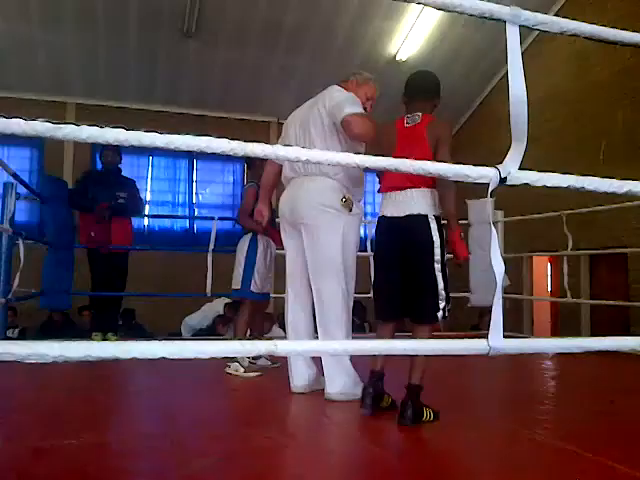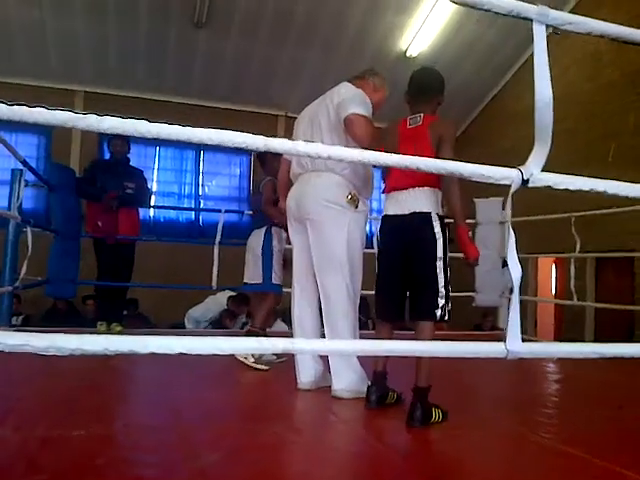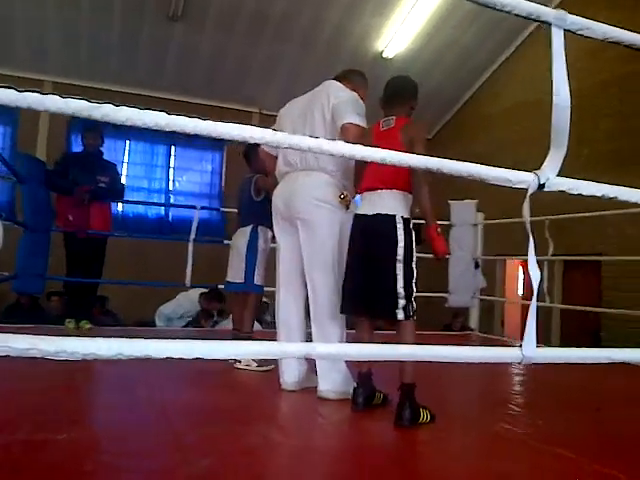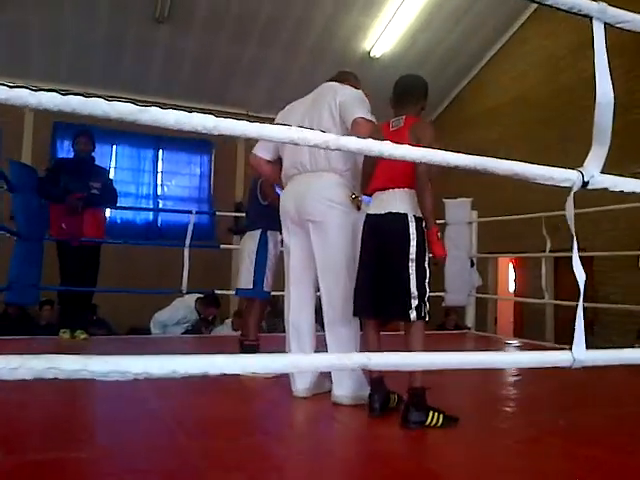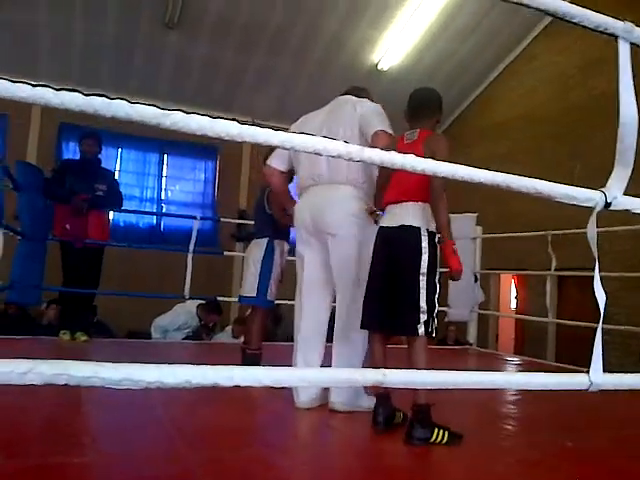
dt=0.4s
person 1, frame 1
left shoulder: (386, 132)
right shoulder: (439, 128)
left elbow: (382, 176)
right elbow: (444, 182)
right wrist: (455, 233)
left hip: (388, 220)
right hip: (421, 219)
left knee: (388, 311)
right knee: (425, 313)
left ankle: (374, 387)
right ankle: (412, 400)
person 1, frame 2
left shoulder: (391, 132)
right shoulder: (442, 128)
left elbow: (386, 179)
right elbow: (448, 181)
right wrist: (463, 233)
left hip: (392, 219)
right hip: (424, 218)
left knee: (387, 308)
right knee: (426, 312)
left ankle: (378, 386)
right ankle: (421, 401)
person 1, frame 3
left shoulder: (368, 134)
right shoulder: (414, 131)
left elbow: (357, 183)
right elbow: (418, 182)
right wrist: (433, 229)
left hip: (363, 217)
right hip: (392, 219)
left knee: (364, 308)
right knee: (403, 311)
left ankle: (364, 387)
right ankle: (407, 399)
person 1, frame 4
left shoulder: (378, 133)
right shoulder: (422, 129)
left elbow: (367, 185)
right elbow: (422, 181)
right wrist: (433, 233)
left hip: (374, 218)
right hip: (403, 218)
left knee: (372, 312)
right knee: (414, 313)
left ankle: (378, 392)
right ankle: (416, 403)
person 1, frame 5
left shoulder: (393, 147)
right shoulder: (436, 142)
left elbow: (380, 198)
right elbow: (437, 194)
right wrist: (449, 247)
left hip: (386, 230)
right hip: (417, 231)
left knee: (379, 325)
right knee: (417, 328)
left ankle: (383, 406)
right ankle: (420, 420)
person 2, frame 1
left shoulder: (299, 113)
right shoulder: (340, 96)
left elbow: (274, 160)
right elbow: (358, 127)
left wrist: (263, 201)
right wrist: (376, 136)
left hip: (292, 198)
right hip: (326, 198)
left knee: (298, 290)
right knee: (332, 289)
left ankle: (302, 375)
right ankle: (340, 380)
person 2, frame 2
left shoulder: (312, 110)
right shoulder: (351, 94)
left elbow: (288, 158)
right elbow: (358, 126)
left wrist: (283, 197)
left hip: (301, 193)
right hip: (334, 195)
left knee: (305, 285)
right knee: (340, 284)
left ankle: (309, 370)
right ankle: (347, 378)
person 2, frame 3
left shoulder: (293, 105)
right shoulder: (345, 96)
left elbow: (267, 153)
right elbow: (352, 134)
left hip: (285, 192)
right hip: (322, 193)
left knee: (290, 284)
right knee: (326, 284)
left ankle: (292, 371)
right ankle: (333, 378)
person 2, frame 4
left shoulder: (291, 108)
right shoulder: (348, 93)
left elbow: (259, 158)
right elbow: (364, 130)
left hip: (293, 196)
right hip: (331, 193)
left knee: (299, 288)
right knee: (340, 287)
left ankle: (303, 377)
right ankle: (347, 383)
person 2, frame 5
left shoulder: (306, 120)
right shoulder: (366, 107)
left elbow: (272, 170)
right elbow: (384, 143)
left wrist: (292, 206)
left hip: (309, 205)
right hip: (347, 204)
left knee: (311, 298)
right knee: (352, 298)
left ankle: (307, 389)
right ankle: (345, 391)
person 3, frame 1
left shoulder: (260, 190)
right shoulder: (253, 187)
right elbow: (242, 217)
right wrist: (268, 232)
left hip: (263, 246)
right hip: (255, 244)
left knee: (261, 303)
right knee: (249, 302)
left ankle: (255, 353)
right ankle: (237, 357)
person 3, frame 2
left shoulder: (266, 184)
right shoulder: (270, 182)
right elbow: (267, 207)
left wrist: (281, 255)
right wrist: (287, 221)
left hip: (267, 238)
right hip: (268, 237)
left knee: (261, 295)
right knee: (272, 294)
person 3, frame 3
left shoulder: (247, 182)
right shoulder: (259, 180)
left hip: (246, 235)
right hip: (254, 236)
left knee: (241, 294)
right knee: (253, 293)
person 3, frame 4
left shoulder: (258, 185)
right shoulder: (265, 183)
right elbow: (279, 204)
left hip: (256, 238)
right hip: (263, 238)
left knee: (254, 298)
right knee: (259, 297)
left ankle: (246, 350)
right ankle: (251, 353)
person 3, frame 5
left shoulder: (268, 192)
right shoulder: (274, 193)
right elbow: (283, 220)
left hip: (265, 248)
right hip: (269, 247)
left knee: (259, 306)
right knee: (262, 306)
left ankle: (248, 358)
right ankle: (252, 361)
person 4, frame 1
left shoulder: (129, 183)
right shoulder: (89, 178)
left elbow: (138, 208)
right elbow: (73, 199)
left wrist: (113, 209)
right wrist: (94, 207)
left hip: (120, 241)
right hip: (96, 239)
left knee: (117, 285)
right knee: (99, 283)
left ankle: (111, 329)
right ankle: (97, 328)
person 4, frame 2
left shoulder: (137, 174)
right shoulder: (97, 167)
left elbow: (145, 199)
right elbow: (81, 187)
left wrist: (121, 199)
right wrist: (101, 196)
left hip: (126, 231)
right hip: (103, 229)
left knee: (123, 275)
right knee: (105, 273)
left ankle: (116, 318)
right ankle: (102, 317)
person 4, frame 3
left shoulder: (110, 168)
right shoulder: (69, 160)
left elbow: (118, 193)
right elbow: (51, 180)
left wrist: (93, 194)
right wrist: (73, 190)
left hip: (98, 227)
right hip: (74, 223)
left knee: (93, 271)
right knee: (74, 269)
left ankle: (84, 315)
right ankle: (71, 314)
person 4, frame 4
left shoulder: (102, 173)
right shoulder: (60, 166)
left elbow: (112, 199)
right elbow: (43, 188)
left wrist: (85, 200)
right wrist: (65, 197)
left hip: (91, 234)
right hip: (66, 231)
left knee: (87, 280)
right knee: (68, 278)
left ankle: (80, 325)
right ankle: (65, 325)
person 4, frame 5
left shoulder: (107, 176)
right shoulder: (66, 167)
left elbow: (117, 201)
right elbow: (49, 188)
left wrist: (90, 203)
right wrist: (70, 198)
left hip: (95, 236)
right hip: (70, 232)
left knee: (89, 282)
right knee: (71, 279)
left ankle: (81, 327)
right ankle: (66, 326)
